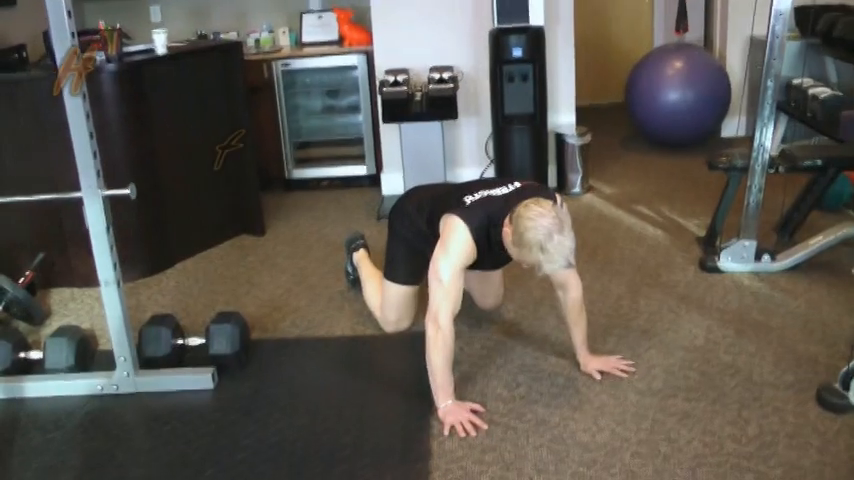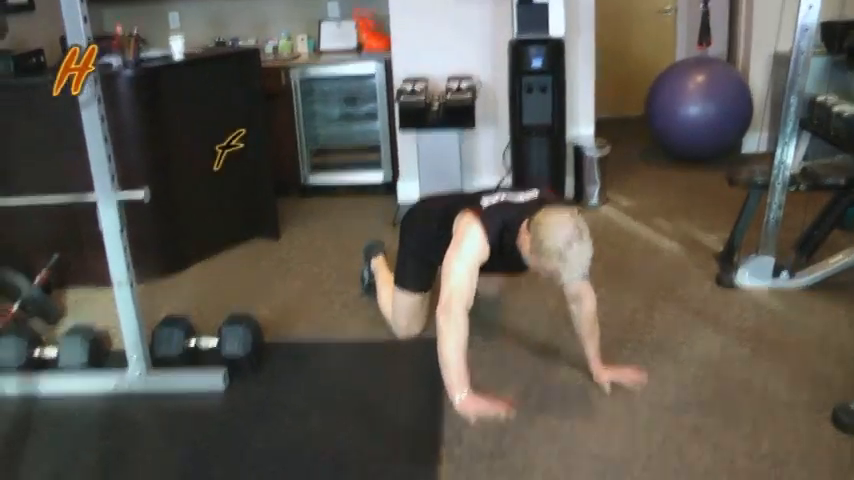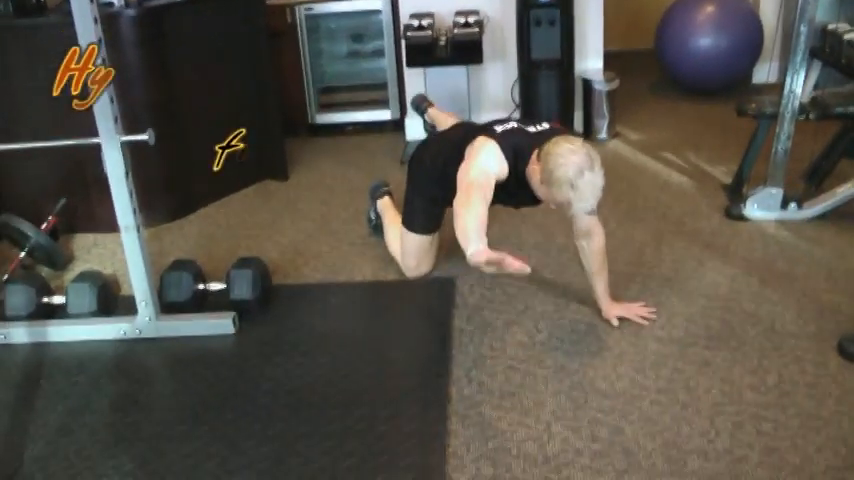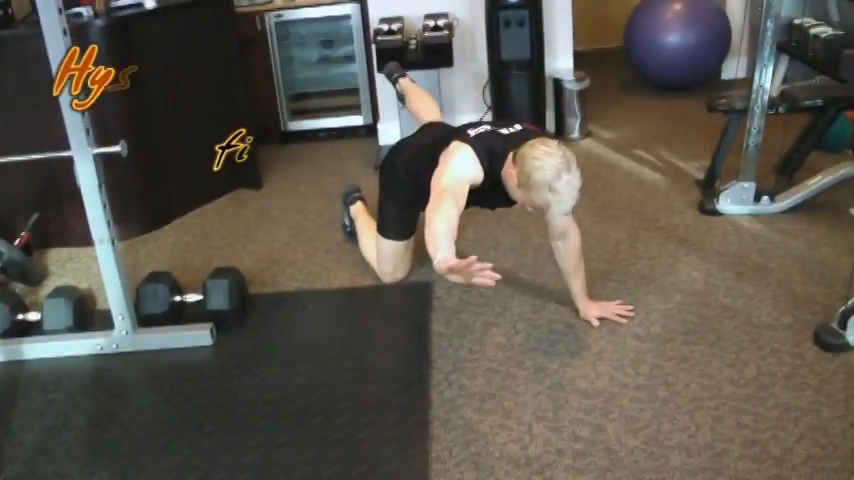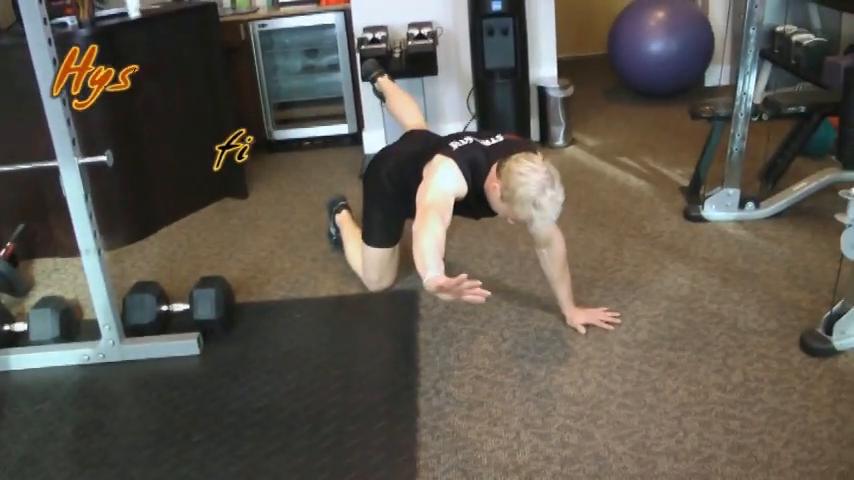
dt=0.3s
person 1, frame 1
left shoulder: (552, 210)
right shoulder: (461, 233)
left elbow: (568, 284)
right elbow: (439, 321)
left wrist: (584, 355)
right wrist: (446, 403)
right hip: (413, 221)
left knee: (490, 303)
right knee: (395, 322)
left ankle: (444, 269)
right ankle: (359, 254)
person 1, frame 2
left shoulder: (565, 221)
right shoulder: (476, 234)
left elbow: (581, 297)
right elbow: (451, 311)
left wrist: (597, 366)
right wrist: (461, 395)
right hip: (424, 231)
right knee: (406, 328)
right ankle: (376, 261)
person 1, frame 3
left shoulder: (571, 160)
right shoulder: (490, 157)
left elbow: (589, 233)
right elbow: (470, 199)
left wrist: (606, 303)
right wrist: (477, 251)
right hip: (432, 164)
right knee: (416, 269)
left ankle: (429, 110)
right ankle: (383, 201)
person 1, frame 4
left shoulder: (545, 158)
right shoulder: (465, 161)
left elbow: (564, 233)
right elbow: (443, 204)
left wrist: (583, 301)
right wrist: (444, 258)
right hip: (404, 172)
left knee: (434, 124)
right knee: (391, 274)
left ankle: (401, 81)
right ankle: (356, 207)
person 1, frame 5
left shoulder: (530, 165)
right shoulder: (448, 173)
left elbow: (549, 240)
right elbow: (430, 221)
left wrist: (569, 308)
right wrist: (434, 278)
left hip: (423, 147)
right hip: (388, 179)
left knee: (418, 130)
right knee: (378, 282)
left ankle: (380, 79)
right ankle: (342, 215)
